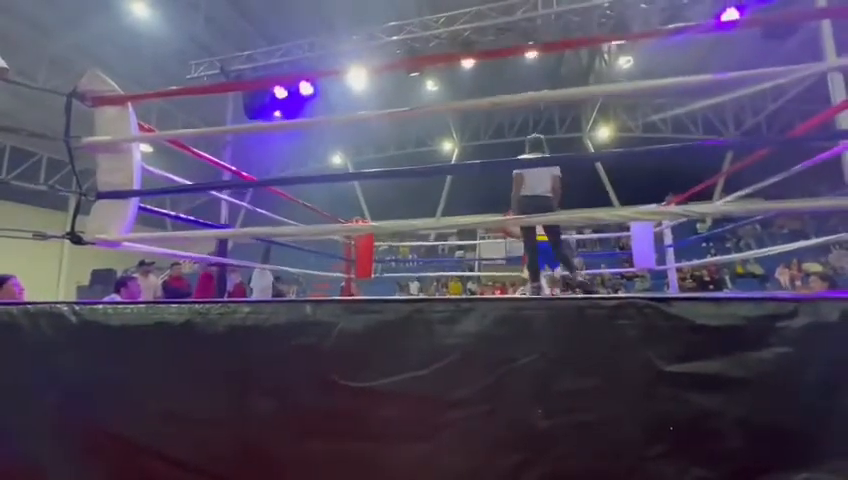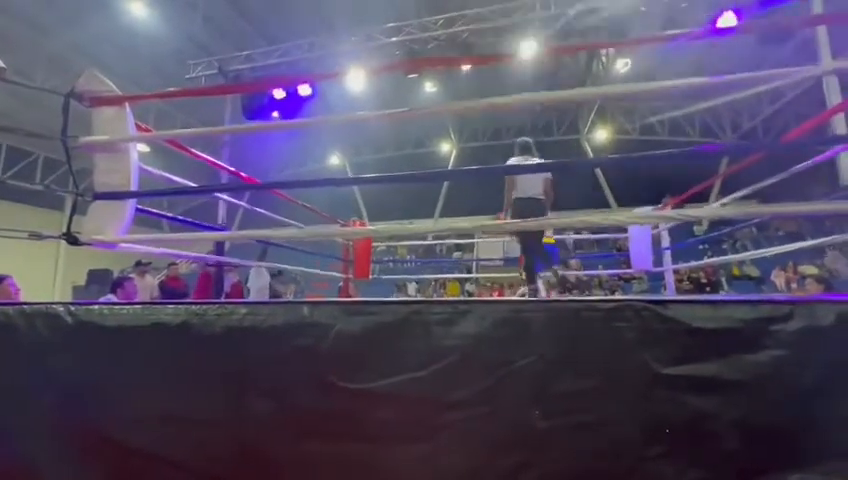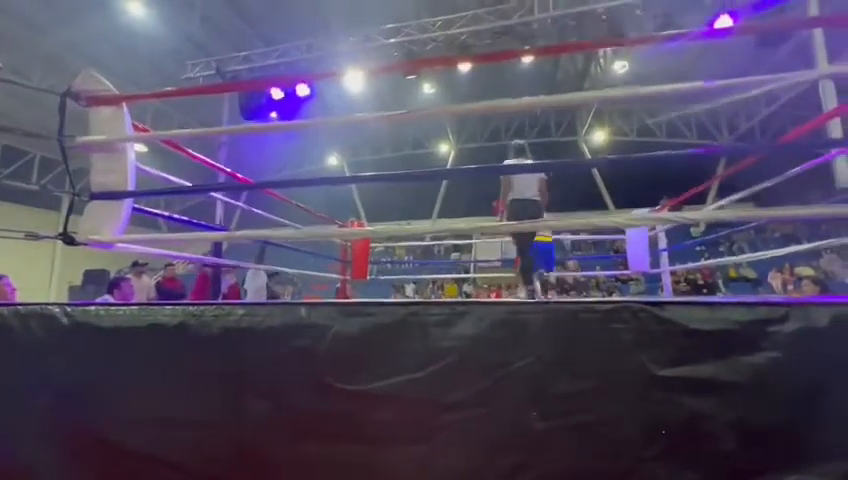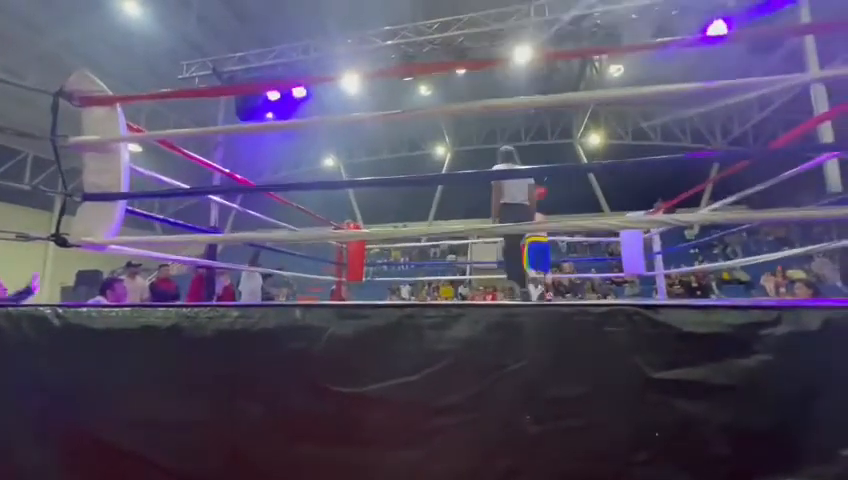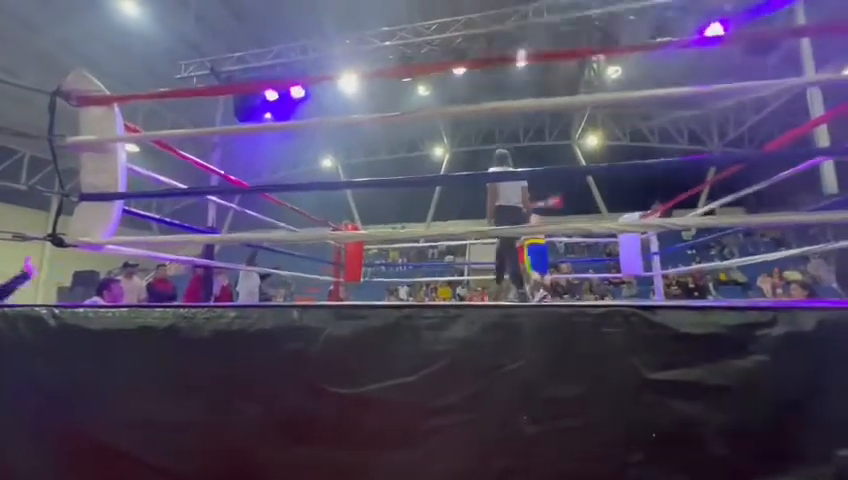
dt=0.1s
person 1, frame 1
left shoulder: (521, 160)
left elbow: (516, 188)
right elbow: (556, 189)
left wrist: (514, 210)
right wrist: (554, 205)
left hip: (526, 204)
right hip: (546, 204)
left knee: (531, 248)
right knee: (556, 245)
left ankle: (535, 285)
right ankle: (575, 277)
person 1, frame 2
left shoulder: (513, 162)
right shoulder: (542, 164)
left elbow: (509, 189)
right elbow: (549, 191)
left wrist: (506, 211)
right wrist: (546, 209)
left hip: (520, 206)
right hip: (539, 206)
left knee: (527, 248)
right knee: (537, 246)
left ankle: (533, 287)
person 1, frame 3
left shoulder: (508, 164)
left elbow: (505, 191)
right elbow: (544, 192)
left wrist: (501, 212)
right wrist: (541, 210)
left hip: (517, 207)
right hip: (534, 208)
left knee: (522, 249)
right knee: (527, 248)
left ankle: (530, 287)
person 1, frame 4
left shoulder: (498, 169)
left elbow: (497, 195)
right elbow: (533, 197)
left wrist: (494, 216)
right wrist: (531, 215)
left hip: (508, 211)
right hip: (524, 212)
left knee: (513, 252)
right knee: (510, 250)
left ankle: (524, 289)
right ankle: (511, 284)
person 1, frame 5
left shoulder: (493, 172)
left elbow: (492, 197)
right elbow: (526, 200)
left wrist: (489, 218)
right wrist: (526, 217)
left hip: (502, 214)
right hip: (518, 214)
left knee: (510, 254)
right knee: (502, 251)
left ankle: (521, 290)
right ankle: (497, 286)
